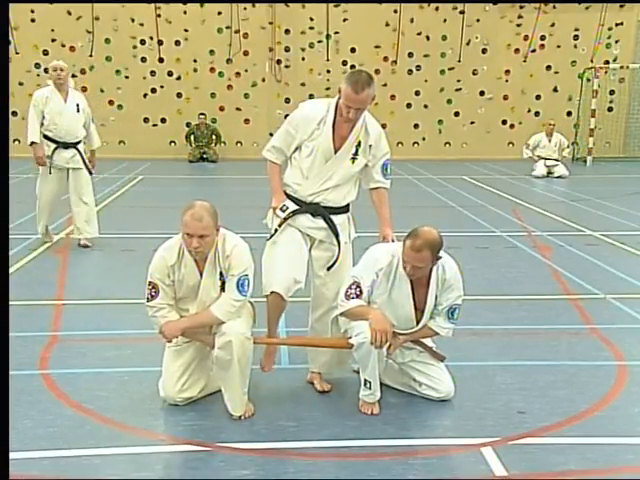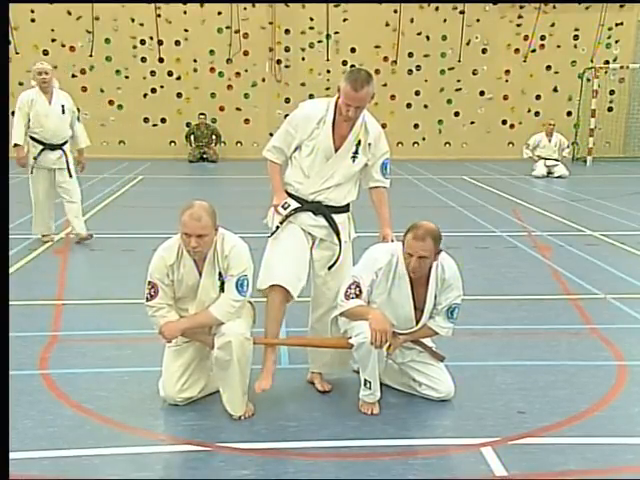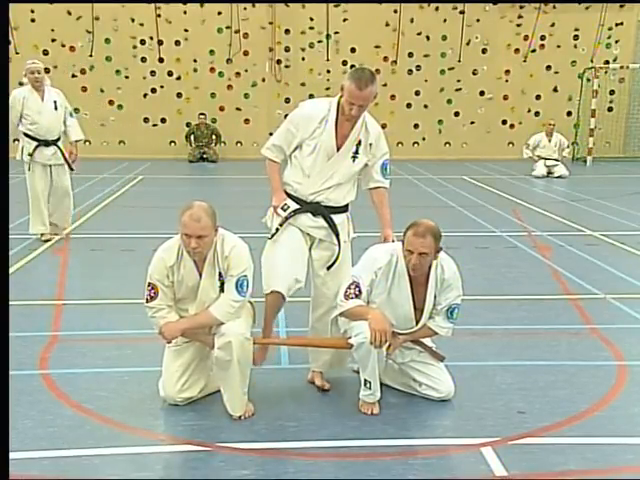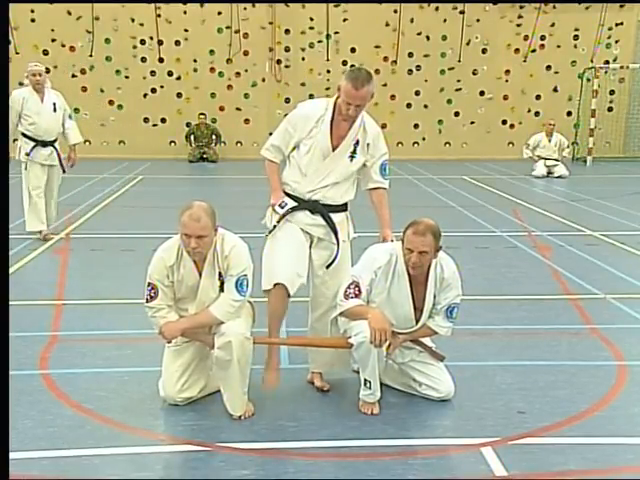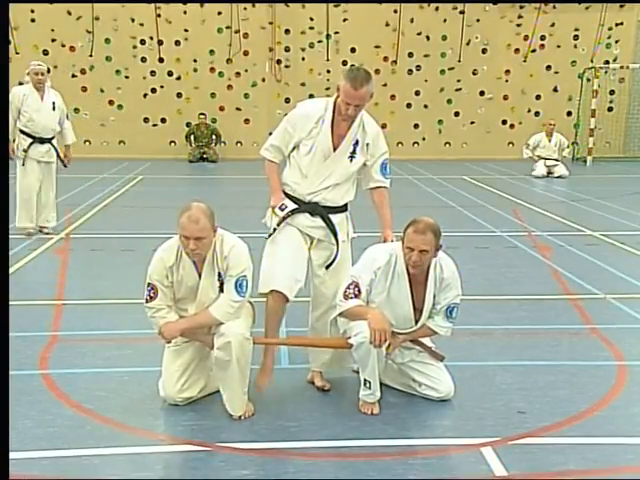
dt=0.3s
person 1, frame 1
left shoulder: (373, 134)
right shoulder: (308, 114)
left elbow: (377, 182)
right elbow: (274, 153)
left wrist: (385, 226)
right wrist: (277, 196)
left hip: (335, 220)
right hip: (293, 211)
left knee: (331, 297)
right knee: (280, 283)
left ankle: (318, 368)
right ankle: (271, 339)
person 1, frame 2
left shoulder: (373, 133)
right shoulder: (308, 113)
left elbow: (377, 181)
right elbow: (274, 153)
left wrist: (386, 226)
right wrist: (279, 194)
left hip: (335, 220)
right hip: (295, 211)
left knee: (331, 297)
right knee: (281, 282)
left ankle: (318, 368)
right ankle: (269, 360)
person 1, frame 3
left shoulder: (373, 134)
right shoulder: (309, 112)
left elbow: (377, 182)
right elbow: (273, 151)
left wrist: (386, 227)
right wrist: (278, 194)
left hip: (335, 219)
right hip: (293, 211)
left knee: (331, 296)
right knee: (280, 284)
left ankle: (319, 367)
right ankle: (266, 335)
person 1, frame 4
left shoulder: (371, 133)
right shoulder: (306, 113)
left elbow: (376, 182)
right elbow: (272, 152)
left wrist: (386, 228)
right wrist: (276, 193)
left hip: (334, 219)
right hip: (293, 210)
left knee: (329, 297)
right knee: (282, 280)
left ankle: (317, 368)
right ankle: (273, 354)
person 1, frame 5
left shoulder: (371, 133)
right shoulder: (306, 113)
left elbow: (377, 182)
right elbow: (272, 153)
left wrist: (387, 228)
right wrist: (276, 195)
left hip: (333, 220)
right hip: (292, 212)
left knee: (330, 297)
right knee: (279, 284)
left ankle: (318, 367)
right ankle: (268, 355)
person 2, frame 1
left shoulder: (236, 249)
right shoulder: (166, 255)
left elbow: (232, 304)
right elbow: (159, 309)
left wrist: (182, 324)
right wrist: (208, 340)
left hip: (228, 315)
right hip: (186, 328)
left knee: (234, 336)
right knee: (173, 394)
left ankle: (238, 399)
right ankle: (219, 369)
person 2, frame 2
left shoulder: (235, 249)
right shoulder: (165, 255)
left elbow: (232, 304)
right elbow: (158, 309)
left wrist: (182, 324)
right wrist: (207, 340)
left hip: (227, 315)
right hip: (186, 328)
left knee: (234, 336)
right knee: (174, 394)
left ankle: (238, 399)
right ankle: (220, 371)
person 2, frame 3
left shoulder: (235, 249)
right shoulder: (165, 256)
left elbow: (232, 305)
right elbow: (158, 310)
left wrist: (182, 325)
right wrist: (207, 340)
left hip: (227, 315)
right hip: (186, 328)
left knee: (234, 337)
right knee: (174, 394)
left ankle: (238, 399)
right ankle: (221, 371)
person 2, frame 4
left shoulder: (235, 249)
right shoulder: (165, 256)
left elbow: (231, 304)
right elbow: (158, 310)
left wrist: (182, 324)
right wrist: (208, 339)
left hip: (227, 315)
right hip: (186, 328)
left knee: (234, 336)
right knee: (174, 394)
left ankle: (238, 399)
right ankle: (217, 368)
person 2, frame 5
left shoulder: (234, 249)
right shoulder: (164, 256)
left elbow: (231, 304)
right elbow: (158, 310)
left wrist: (181, 325)
right wrist: (207, 340)
left hip: (227, 315)
right hip: (185, 327)
left knee: (233, 337)
right knee: (174, 394)
left ankle: (238, 399)
right ankle: (219, 369)
person 3, frame 1
left shoulder: (449, 272)
right shoulder: (379, 256)
left elbow: (442, 322)
right elbow: (346, 304)
left wrist: (403, 338)
right wrist: (373, 314)
left hip: (412, 339)
right hip: (371, 324)
left knee: (443, 390)
right knee: (369, 335)
left ankle: (378, 370)
right ankle: (369, 394)
person 3, frame 2
left shoulder: (448, 271)
right shoulder: (379, 256)
left elbow: (442, 322)
right elbow: (345, 304)
left wrist: (403, 338)
right wrist: (373, 314)
left hip: (412, 341)
right hip: (371, 325)
left knee: (443, 391)
right knee: (368, 335)
left ankle: (378, 369)
right ankle: (369, 394)
person 3, frame 3
left shoulder: (448, 271)
right shoulder: (378, 257)
left elbow: (442, 322)
right elbow: (345, 304)
left wrist: (403, 338)
right wrist: (373, 314)
left hip: (411, 340)
right hip: (372, 325)
left knee: (443, 391)
right knee: (368, 336)
left ankle: (378, 369)
right ankle: (369, 394)
person 3, frame 4
left shoulder: (447, 270)
right shoulder: (378, 256)
left elbow: (441, 322)
right elbow: (345, 304)
left wrist: (402, 337)
right wrist: (373, 313)
left hip: (411, 340)
right hip: (369, 324)
left knee: (443, 391)
right knee: (368, 334)
left ankle: (379, 369)
right ankle: (369, 394)
person 3, frame 5
left shoulder: (446, 270)
right shoulder: (377, 257)
left elbow: (441, 322)
right elbow: (345, 304)
left wrist: (402, 338)
right wrist: (373, 313)
left hip: (411, 340)
right hip: (370, 324)
left knee: (443, 391)
right knee: (368, 335)
left ankle: (377, 369)
right ankle: (369, 394)
person 4, frame 1
left shoulder: (79, 97)
right shoulder: (41, 95)
left elbow: (89, 126)
right elbow: (34, 123)
left wrist: (92, 152)
right wrist: (36, 148)
left hip: (76, 153)
right hip: (52, 152)
left knee: (83, 195)
right knee: (47, 195)
left ankle: (84, 234)
right ankle: (44, 228)
person 4, frame 2
left shoulder: (64, 97)
right shoulder: (27, 97)
left elbow: (76, 125)
right elbow: (19, 125)
left wrist: (81, 152)
right wrist: (20, 149)
left hip: (62, 153)
right hip: (38, 153)
left knee: (71, 192)
right knee: (41, 195)
left ankle: (79, 230)
right ankle: (45, 231)
person 4, frame 3
left shoulder: (57, 94)
right shoulder: (19, 95)
left elbow: (69, 120)
right elbow: (11, 123)
left wrist: (73, 145)
left hip: (56, 148)
right hip: (33, 150)
left knee: (63, 188)
right knee: (38, 192)
left ankle: (57, 223)
right ankle: (43, 229)
person 4, frame 4
left shoulder: (56, 97)
right shoulder: (19, 96)
left elbow: (68, 122)
right elbow: (11, 123)
left wrist: (72, 149)
left hip: (52, 149)
right hip: (30, 150)
left knee: (51, 190)
right knee: (35, 189)
left ankle: (46, 223)
right ankle: (41, 228)
person 4, frame 5
left shoulder: (55, 96)
right shoulder: (19, 92)
left elbow: (64, 122)
right elbow: (11, 119)
left wrist: (67, 148)
right wrist: (10, 142)
left hip: (49, 147)
right hip: (28, 146)
left knee: (48, 188)
right knee: (28, 187)
left ankle: (44, 222)
right ankle: (28, 223)
